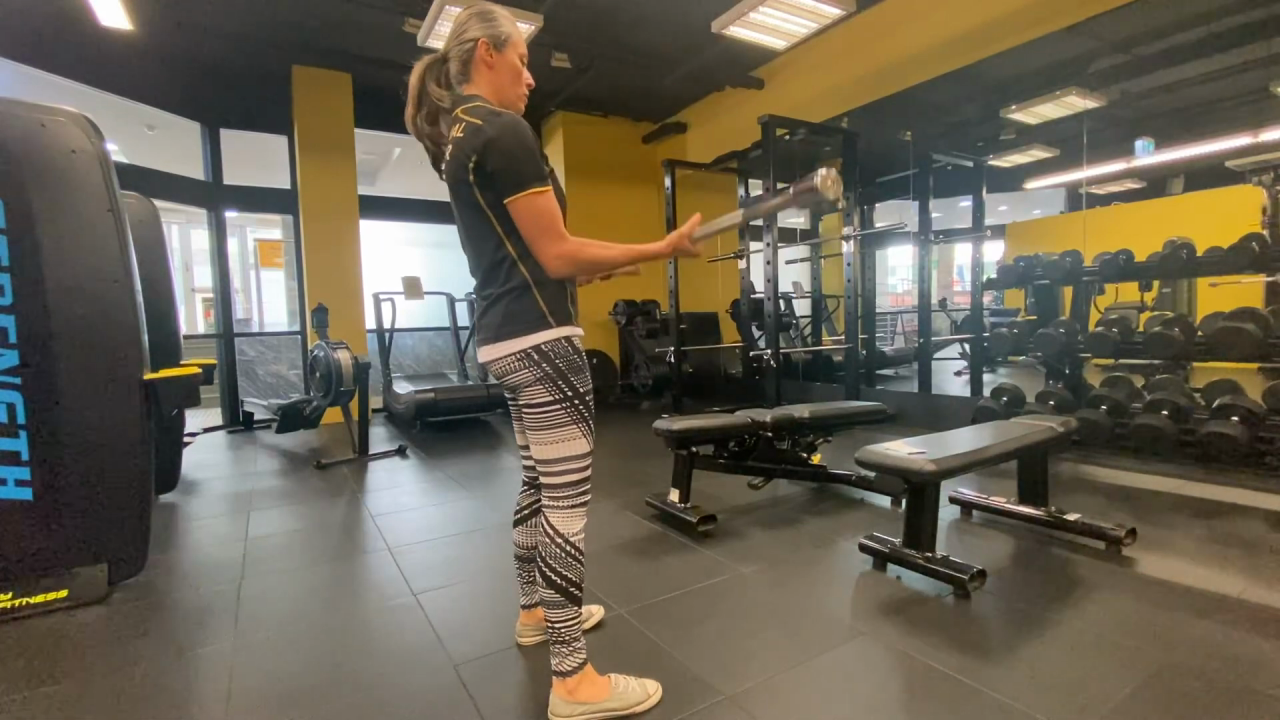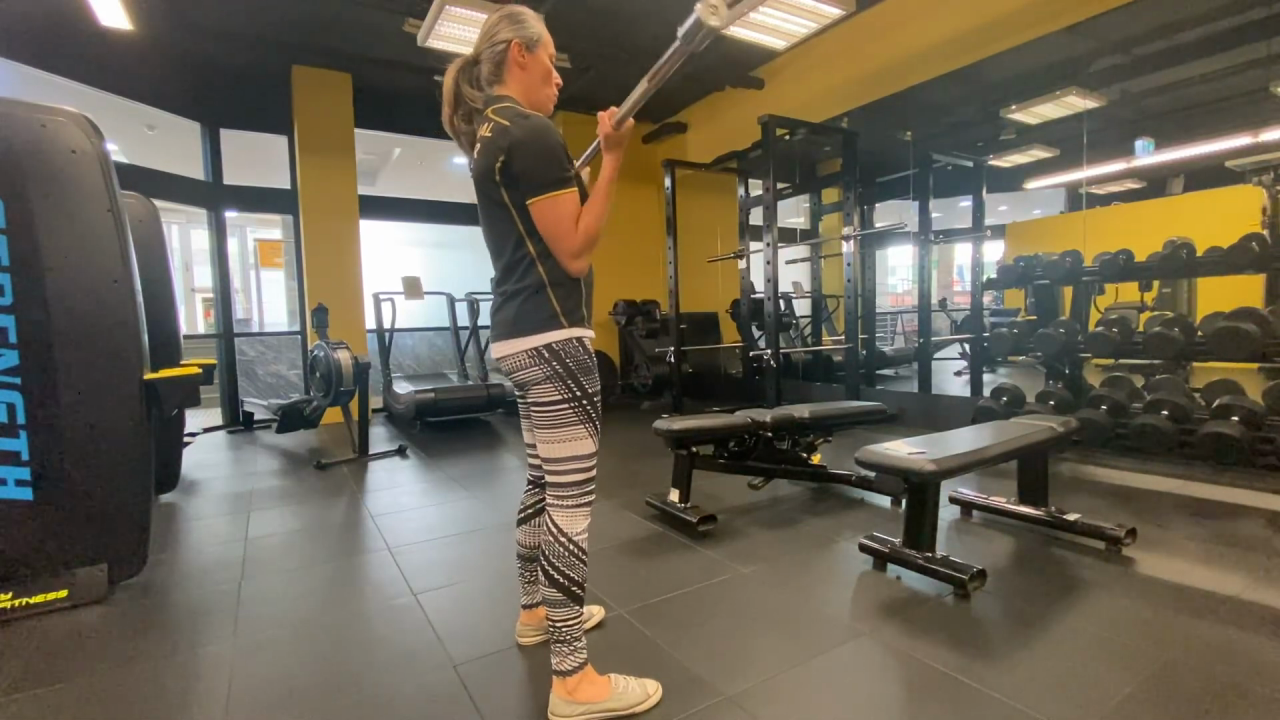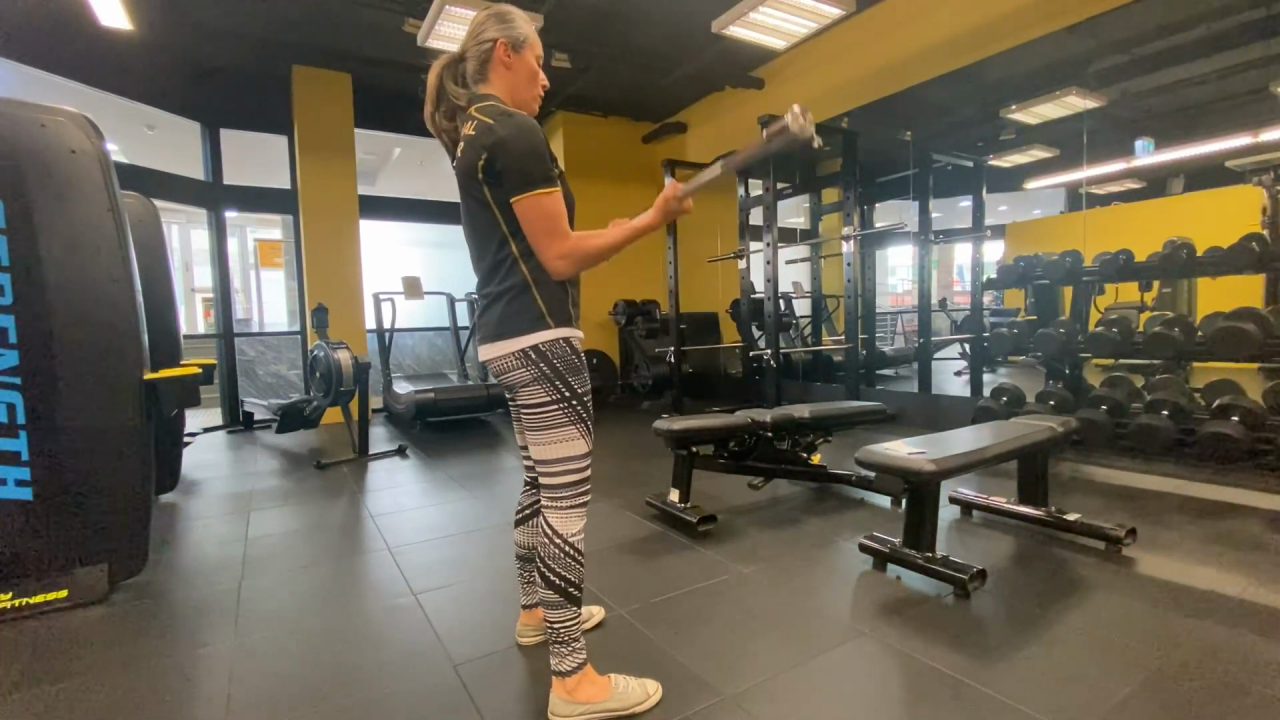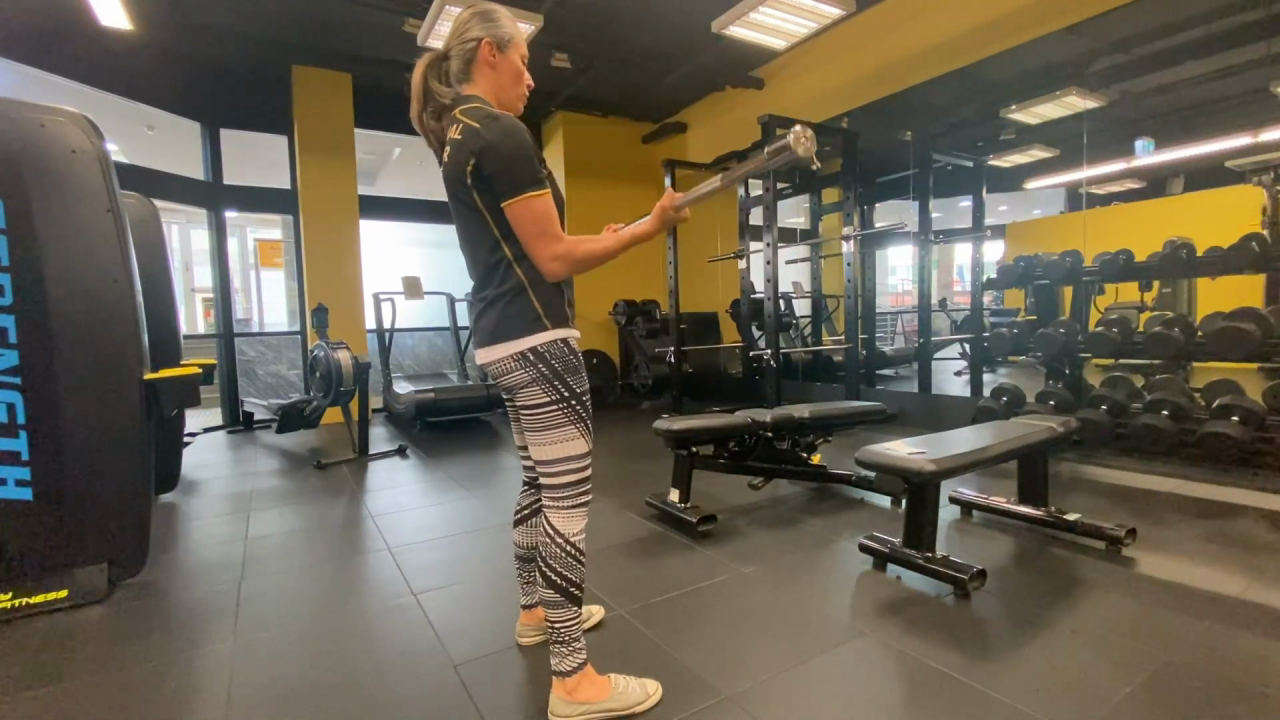
dt=1s
person 1, frame 1
left shoulder: (459, 136)
right shoulder: (504, 131)
right elbow: (556, 255)
left wrist: (600, 264)
right wrist: (660, 249)
left hip: (505, 336)
right hip: (539, 339)
left knee: (539, 482)
right knee: (566, 499)
left ankle: (535, 610)
person 1, frame 2
left shoulder: (489, 134)
right shoulder: (532, 133)
right elbow: (575, 254)
left wrist: (577, 190)
right wrist: (612, 161)
left hip: (519, 333)
right hip: (551, 336)
left knee: (543, 479)
right knee: (572, 496)
left ankle: (535, 609)
person 1, frame 3
left shoulder: (472, 135)
right shoulder: (516, 132)
right elbow: (558, 258)
left wrist: (587, 233)
right wrist: (650, 220)
left hip: (506, 335)
right hip: (539, 338)
left knee: (540, 481)
right knee: (566, 496)
left ankle: (535, 611)
person 1, frame 4
left shoulder: (459, 136)
right shoulder: (502, 134)
right elbow: (552, 258)
left wrist: (600, 238)
right wrist: (644, 229)
left hip: (501, 337)
right hip: (536, 339)
left knee: (539, 481)
right knee: (568, 497)
left ankle: (535, 611)
